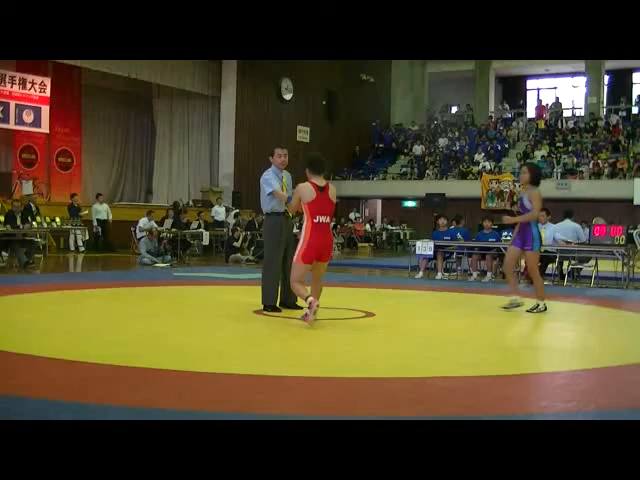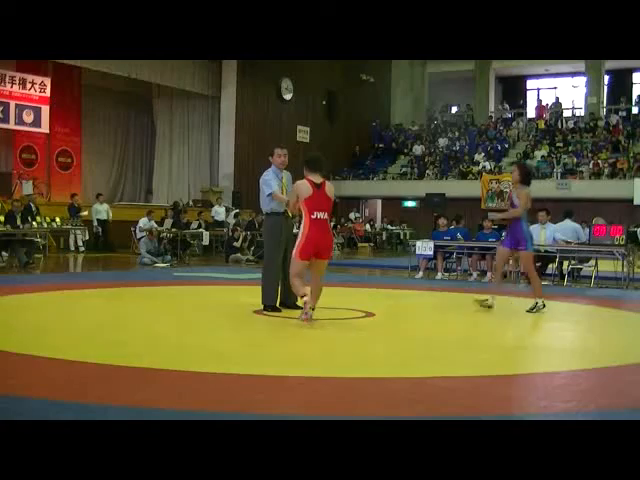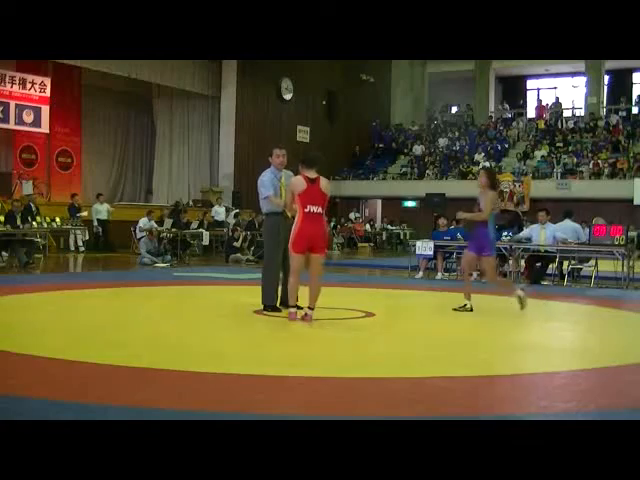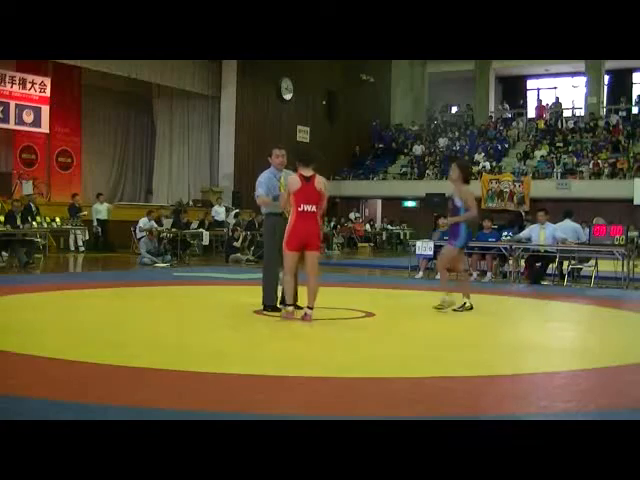
dt=0.2s
person 1, frame 1
left shoulder: (302, 188)
right shoulder: (332, 190)
left elbow: (291, 210)
left hip: (309, 241)
right hip: (327, 241)
left knee: (296, 282)
right knee: (317, 279)
left ankle: (311, 302)
right ankle: (309, 311)
person 1, frame 2
left shoulder: (299, 185)
right shoulder: (330, 187)
left elbow: (292, 208)
left hip: (308, 237)
right hip: (325, 237)
left knee: (295, 276)
right knee: (317, 277)
left ankle: (306, 299)
right ankle: (310, 311)
person 1, frame 3
left shoulder: (295, 181)
right shoulder: (325, 183)
left elbow: (289, 207)
left hip: (301, 231)
right hip: (320, 232)
left knee: (294, 274)
right knee: (315, 275)
left ankle: (292, 310)
right ankle: (309, 312)
person 1, frame 4
left shoulder: (290, 180)
right shoulder: (322, 181)
left elbow: (284, 207)
left hip: (295, 228)
right hip: (314, 230)
left knee: (289, 272)
right knee: (312, 274)
left ankle: (289, 308)
right ankle: (309, 311)
person 2, frame 1
left shoulder: (288, 176)
right shoulder: (268, 176)
right elbow: (278, 193)
right wrist: (293, 199)
left hip: (287, 219)
right hip: (274, 220)
left knee: (289, 261)
right knee: (273, 262)
left ankle: (288, 299)
right ankle: (269, 303)
person 2, frame 2
left shoulder: (288, 176)
right shoulder: (268, 177)
right elbow: (277, 195)
left hip: (287, 219)
right hip: (274, 220)
left knee: (289, 261)
right knee: (273, 262)
left ankle: (288, 299)
right ankle: (269, 303)
person 2, frame 3
left shoulder: (289, 176)
right shoulder: (266, 177)
right elbow: (271, 200)
right wrist: (287, 204)
left hip: (287, 219)
right hip: (273, 220)
left knee: (289, 261)
right knee: (272, 262)
left ankle: (286, 299)
right ankle: (269, 303)
person 2, frame 4
left shoulder: (290, 176)
right shoulder: (265, 177)
right elbow: (260, 199)
right wrist: (277, 196)
right hip: (273, 221)
right knee: (272, 262)
right ankle: (269, 303)
person 3, frame 1
left shoulder: (534, 193)
right shoulder: (523, 192)
left elbow: (534, 214)
left wrist: (513, 219)
right wrist: (514, 235)
left hip: (531, 235)
right hip: (520, 234)
left knee: (533, 271)
right knee: (507, 266)
left ankle: (541, 303)
right ankle: (516, 298)
person 3, frame 2
left shoulder: (524, 191)
right shoulder: (513, 190)
left elbow: (519, 211)
left wrist: (499, 215)
left hip: (522, 234)
right hip: (510, 234)
left knee: (529, 270)
right knee: (497, 267)
left ankle: (540, 301)
right ankle: (489, 300)
person 3, frame 3
left shoulder: (491, 195)
right shoulder: (481, 194)
left elbow: (484, 215)
left wrist: (465, 216)
left hip: (487, 238)
right hip: (476, 237)
left knee: (491, 278)
right knee: (465, 271)
left ankle: (517, 292)
right ankle: (467, 303)
person 3, frame 4
left shoulder: (464, 191)
right shoulder: (455, 191)
left elbow: (473, 212)
left wrist: (454, 220)
left hip: (461, 233)
right hip: (454, 233)
left knee: (440, 265)
right knee: (459, 269)
left ankle: (447, 297)
right ankle: (467, 301)
